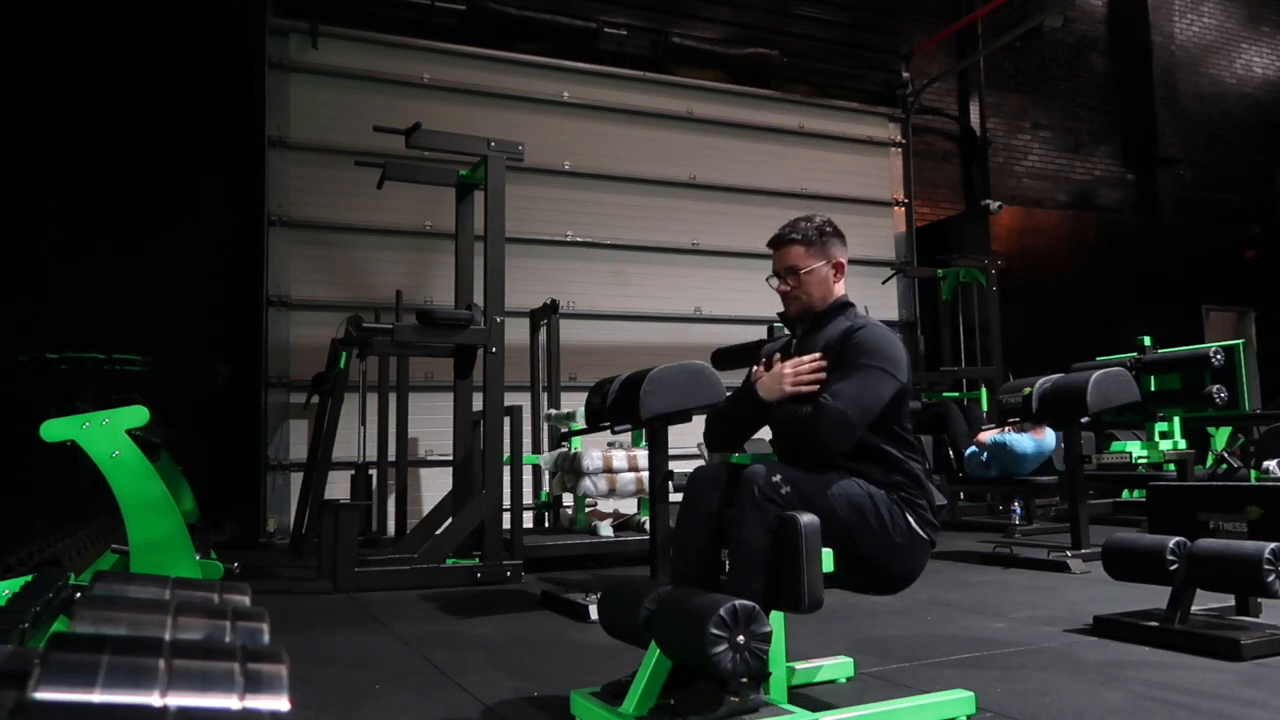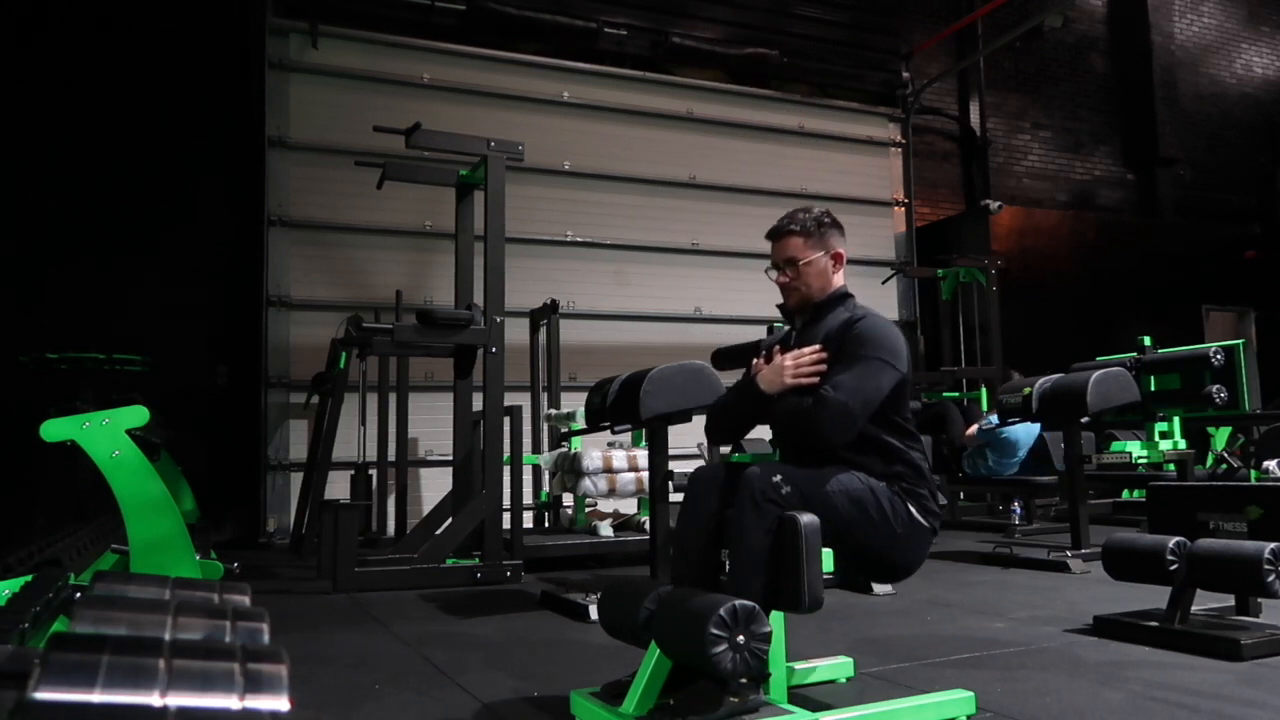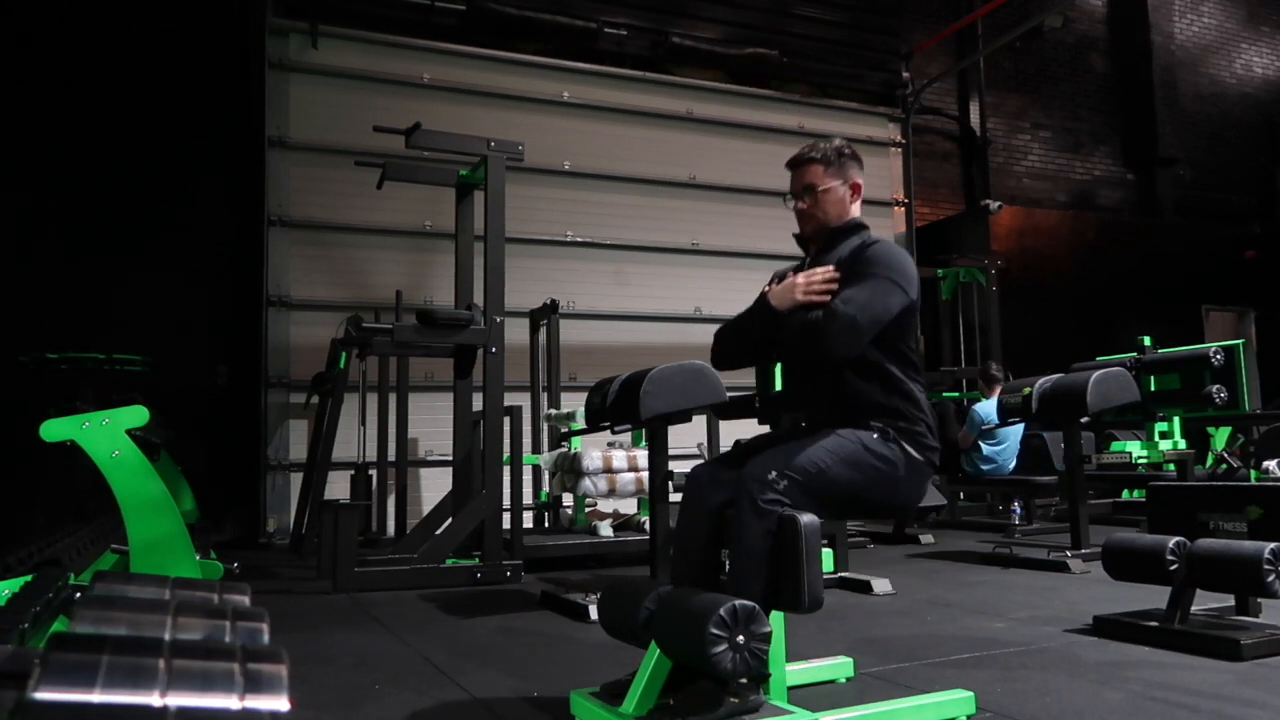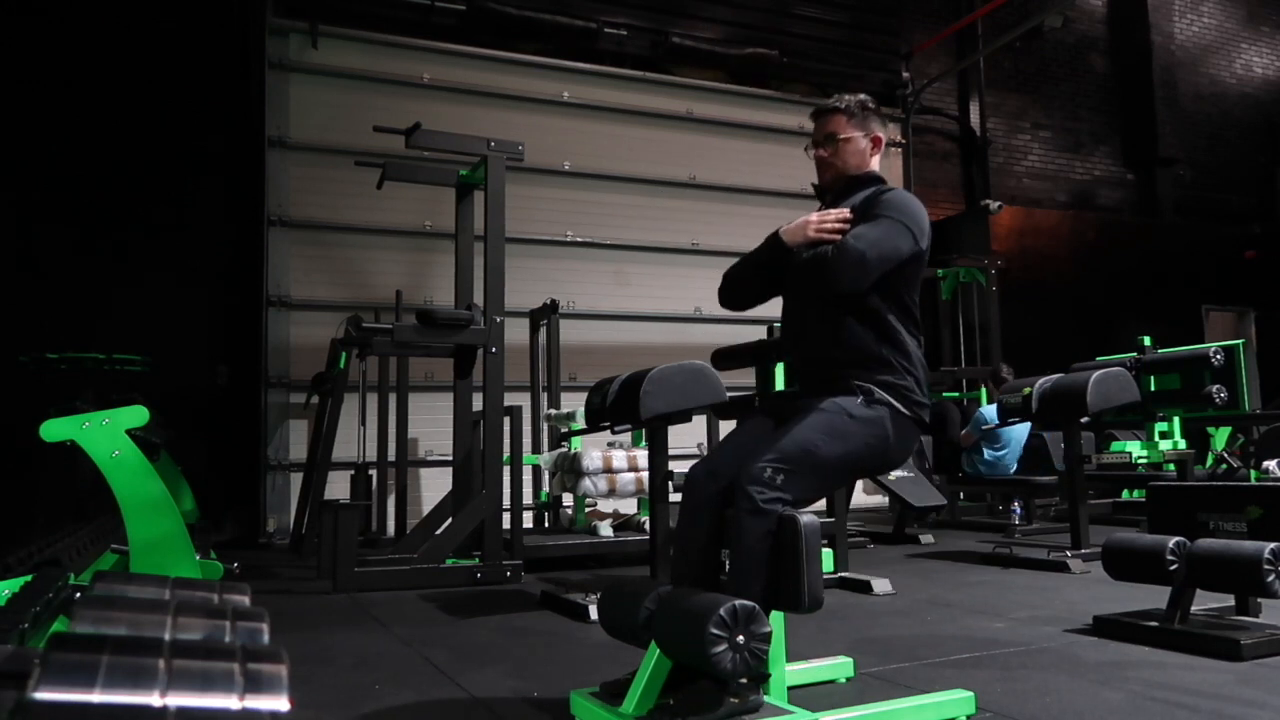
dt=0.4s
person 1, frame 1
left shoulder: (870, 342)
right shoulder: (784, 352)
left elbow: (830, 430)
right elbow: (718, 437)
left wrist: (772, 403)
right wrist: (760, 394)
left hip: (894, 526)
right hip: (820, 511)
left knee: (764, 483)
right knee: (709, 483)
left ankle: (742, 670)
person 1, frame 2
left shoulder: (869, 334)
right shoulder: (783, 345)
left elbow: (830, 422)
right elbow: (719, 430)
left wrist: (771, 397)
right wrist: (760, 387)
left hip: (895, 515)
right hip: (822, 502)
left knee: (765, 484)
right knee: (710, 485)
left ankle: (742, 671)
person 1, frame 3
left shoulder: (881, 259)
right shoulder: (792, 276)
left elbow: (837, 335)
right elbow: (724, 354)
left wrist: (785, 316)
right wrist: (772, 306)
left hip: (890, 448)
right hip: (825, 436)
left knee: (766, 482)
right knee: (707, 483)
left ankle: (741, 672)
person 1, frame 4
left shoulder: (894, 208)
right shoulder: (811, 221)
left elbow: (845, 266)
right elbow: (733, 291)
left wrist: (795, 252)
right wrist: (784, 241)
left hip: (876, 401)
right hip: (811, 395)
left knee: (761, 483)
right knee: (708, 481)
